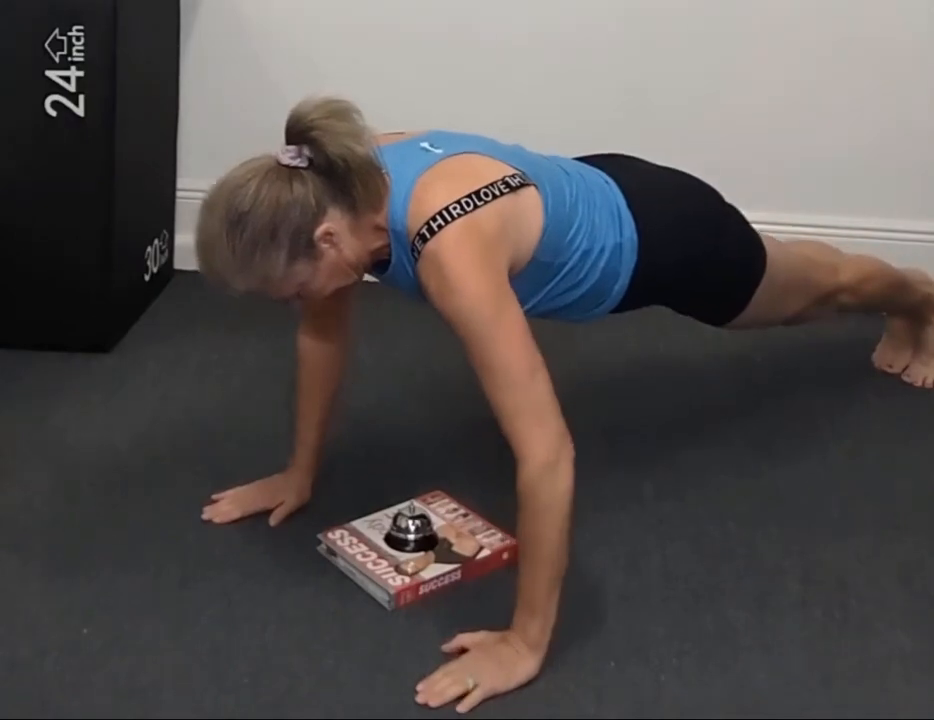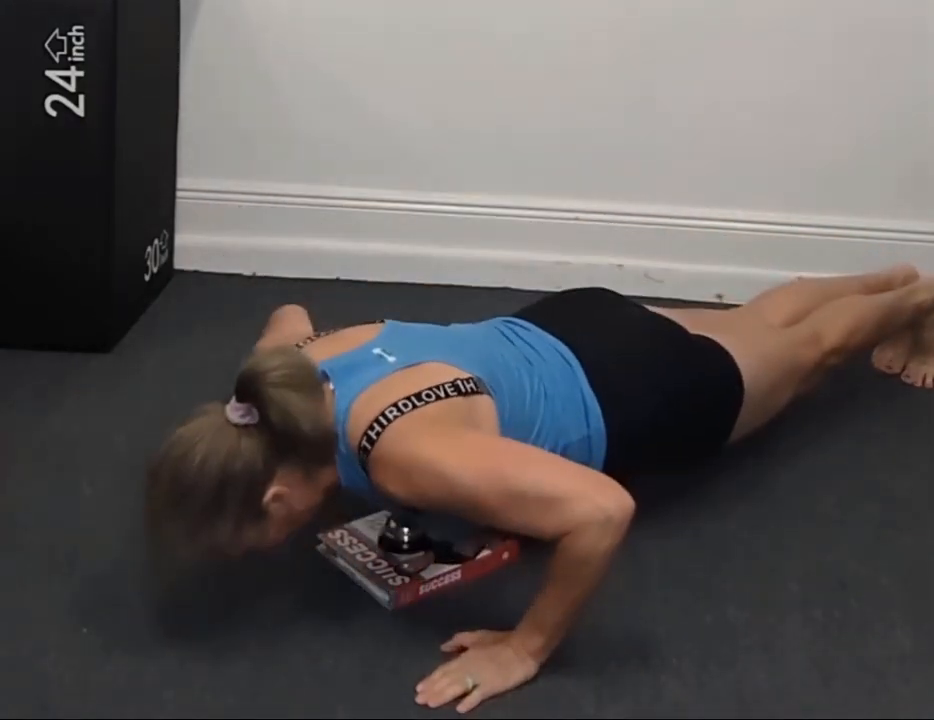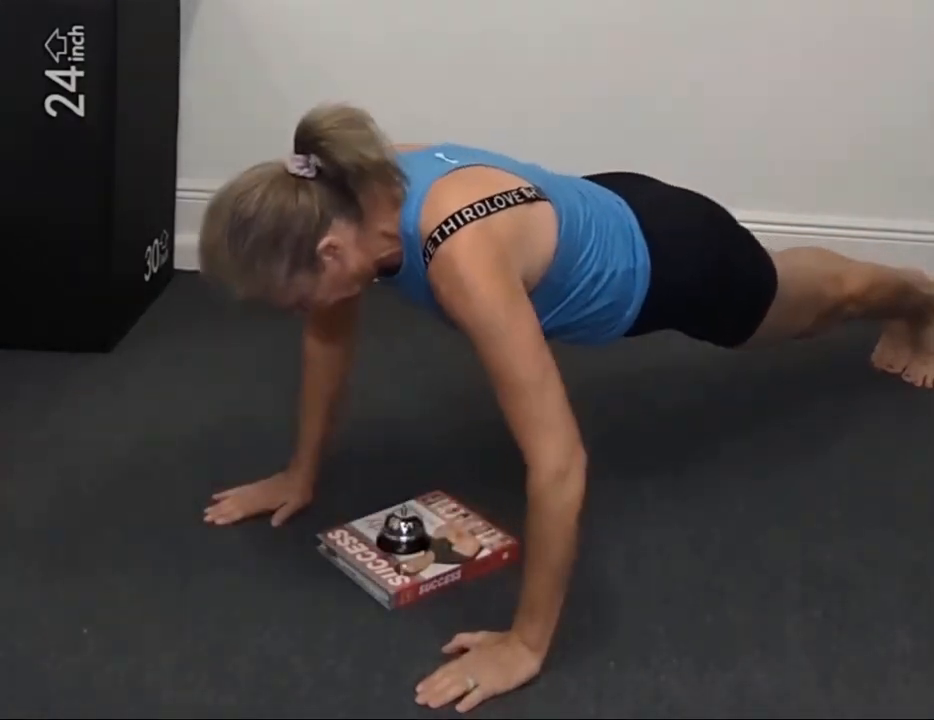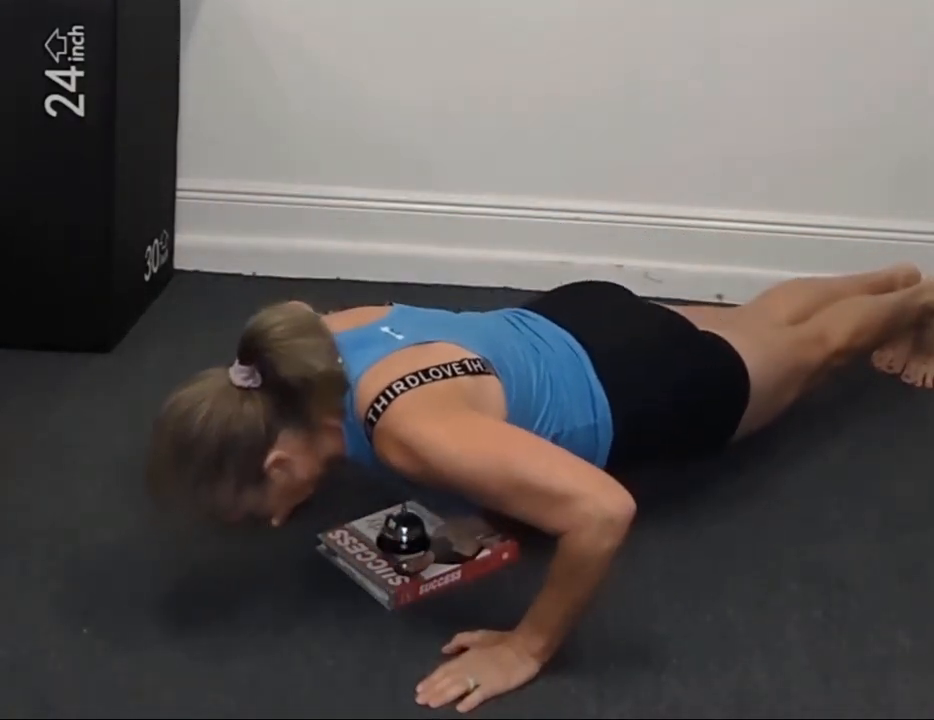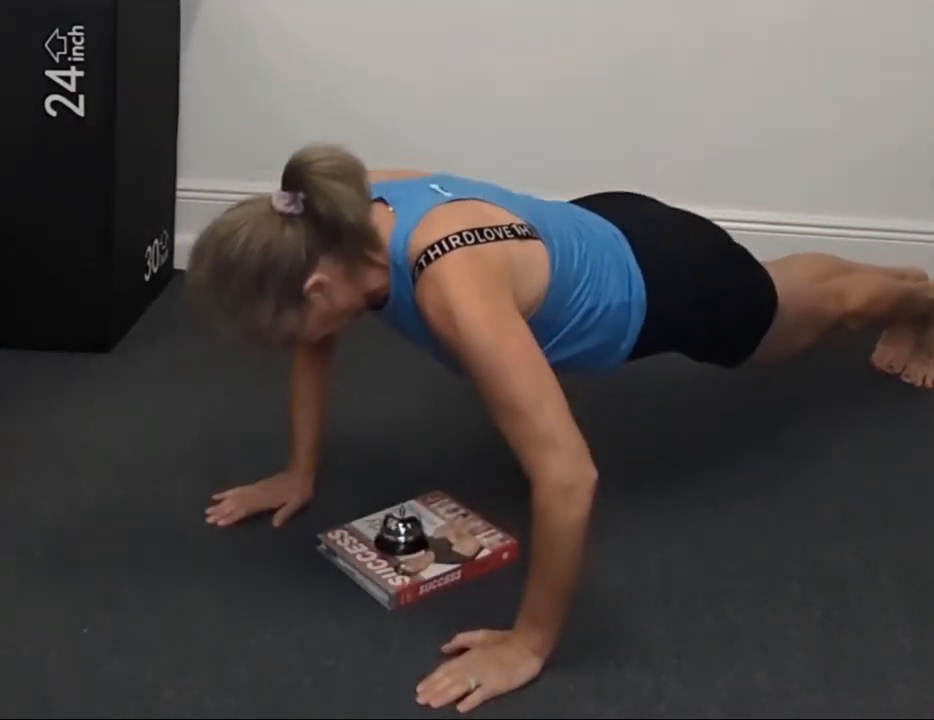
dt=1s
person 1, frame 1
left shoulder: (451, 251)
right shoulder: (337, 187)
left elbow: (547, 456)
right elbow: (322, 331)
left wrist: (526, 642)
right wrist: (299, 473)
left hip: (662, 236)
right hip: (598, 201)
left knee: (823, 289)
right knee: (796, 305)
person 1, frame 2
left shoulder: (402, 455)
right shoulder: (291, 376)
left elbow: (605, 509)
right elbow: (291, 312)
left wrist: (526, 647)
right wrist: (290, 455)
left hip: (629, 397)
right hip: (558, 333)
left knee: (804, 348)
right knee: (752, 322)
person 1, frame 3
left shoulder: (463, 257)
right shoulder: (352, 196)
left elbow: (557, 462)
right elbow: (329, 334)
left wrist: (527, 643)
right wrist: (301, 475)
left hip: (673, 261)
right hip: (610, 221)
left knee: (827, 298)
right knee: (805, 305)
person 1, frame 4
left shoulder: (409, 431)
right shoulder: (311, 353)
left elbow: (605, 509)
left wrist: (529, 646)
right wrist: (300, 483)
left hip: (641, 393)
right hip: (571, 327)
left knee: (812, 345)
right knee: (756, 317)
person 1, frame 5
left shoulder: (452, 291)
right shoulder: (345, 218)
left elbow: (569, 477)
right elbow: (315, 338)
left wrist: (530, 643)
right wrist: (301, 471)
left hip: (669, 285)
right hip: (600, 237)
left knee: (827, 304)
right knee: (791, 283)
